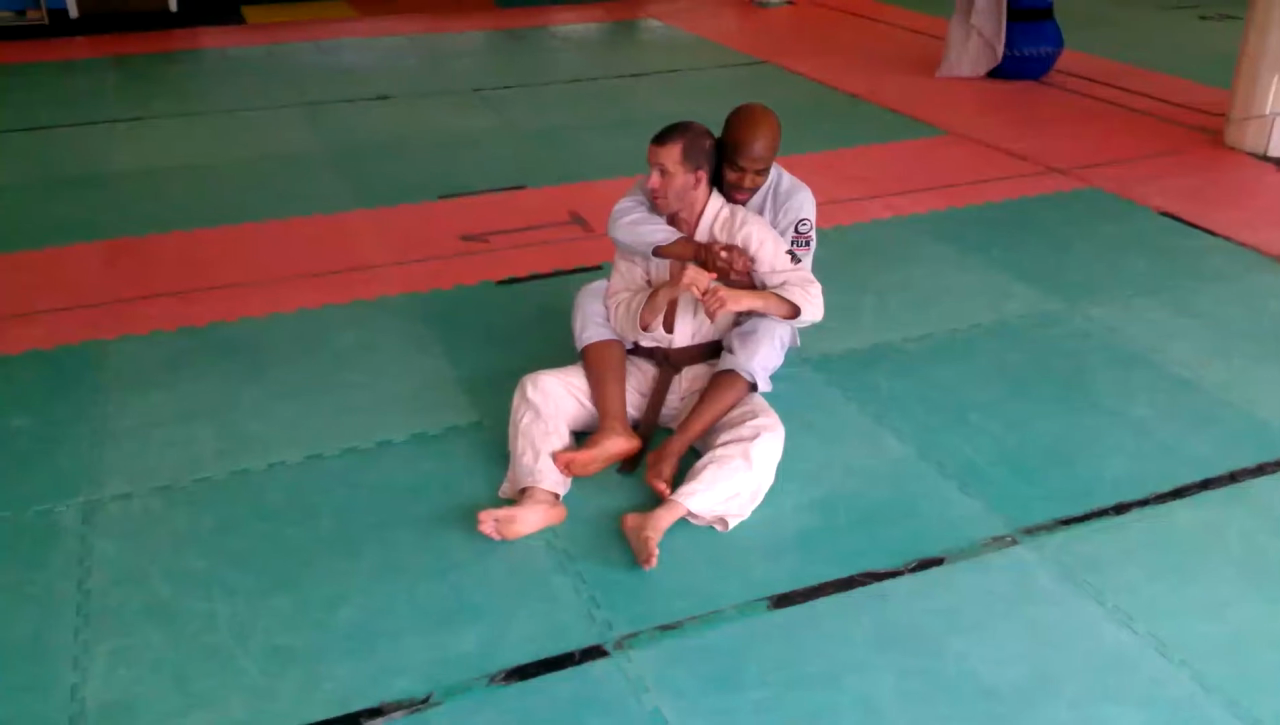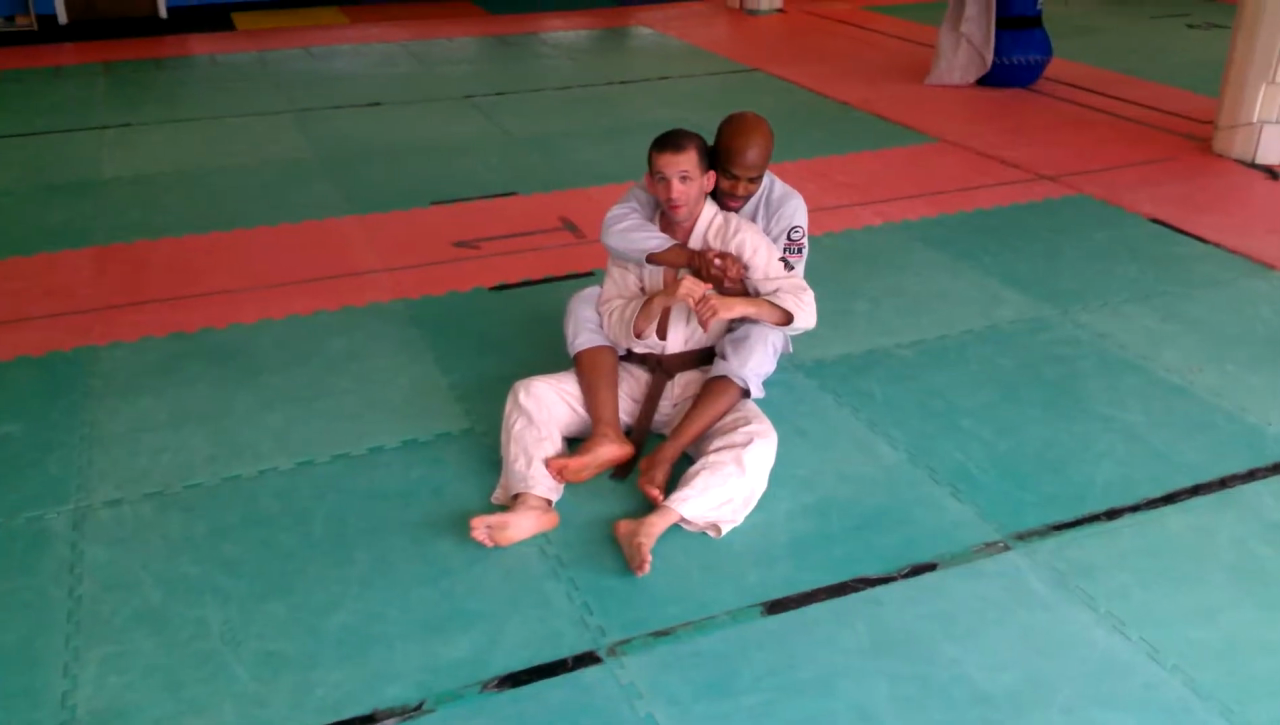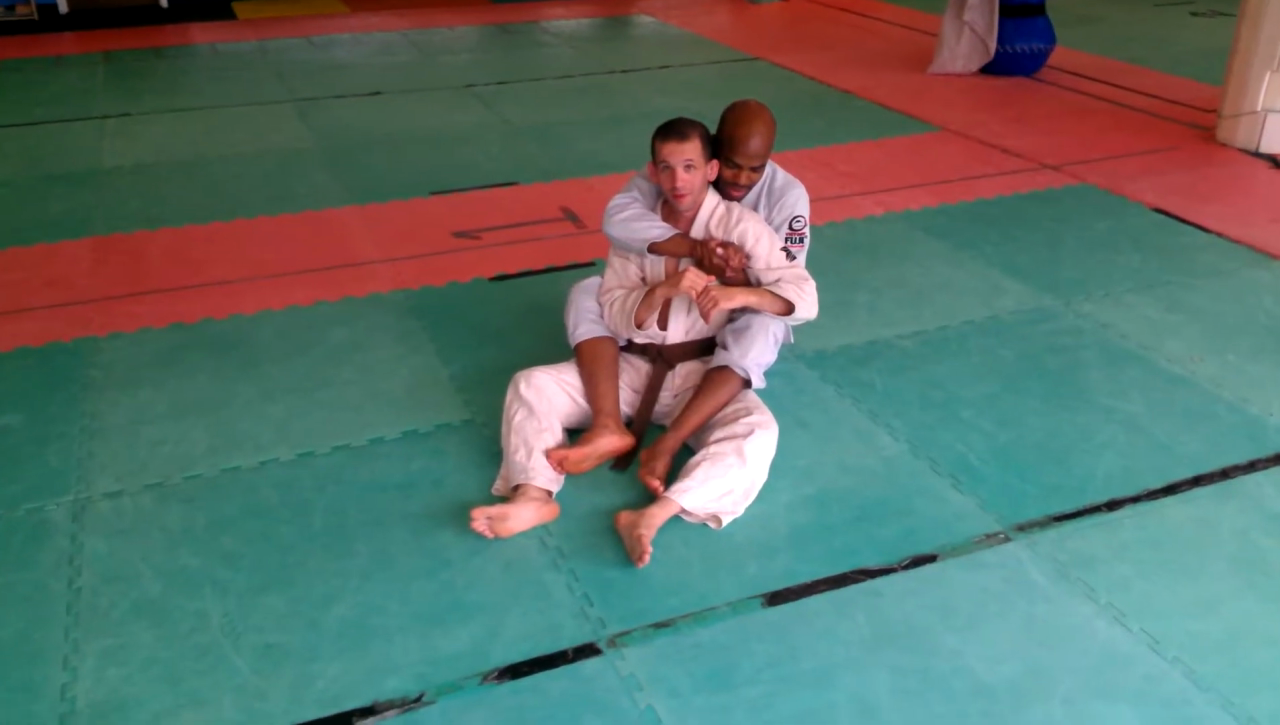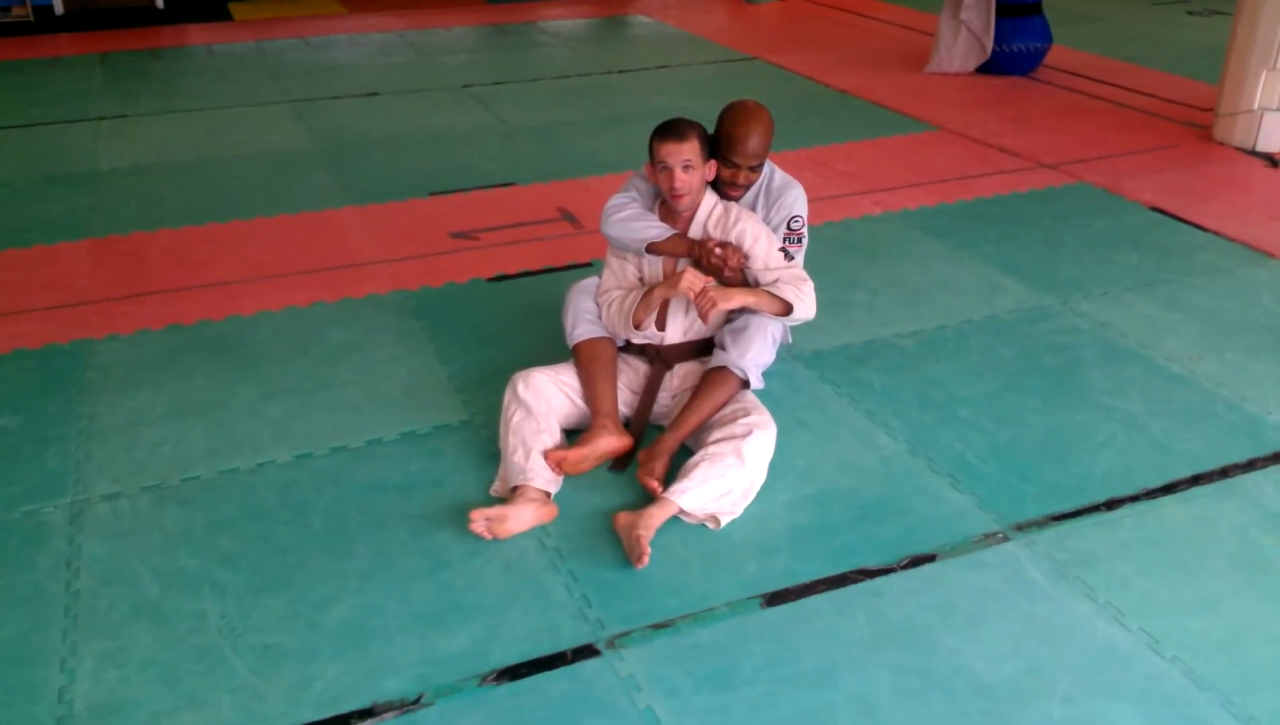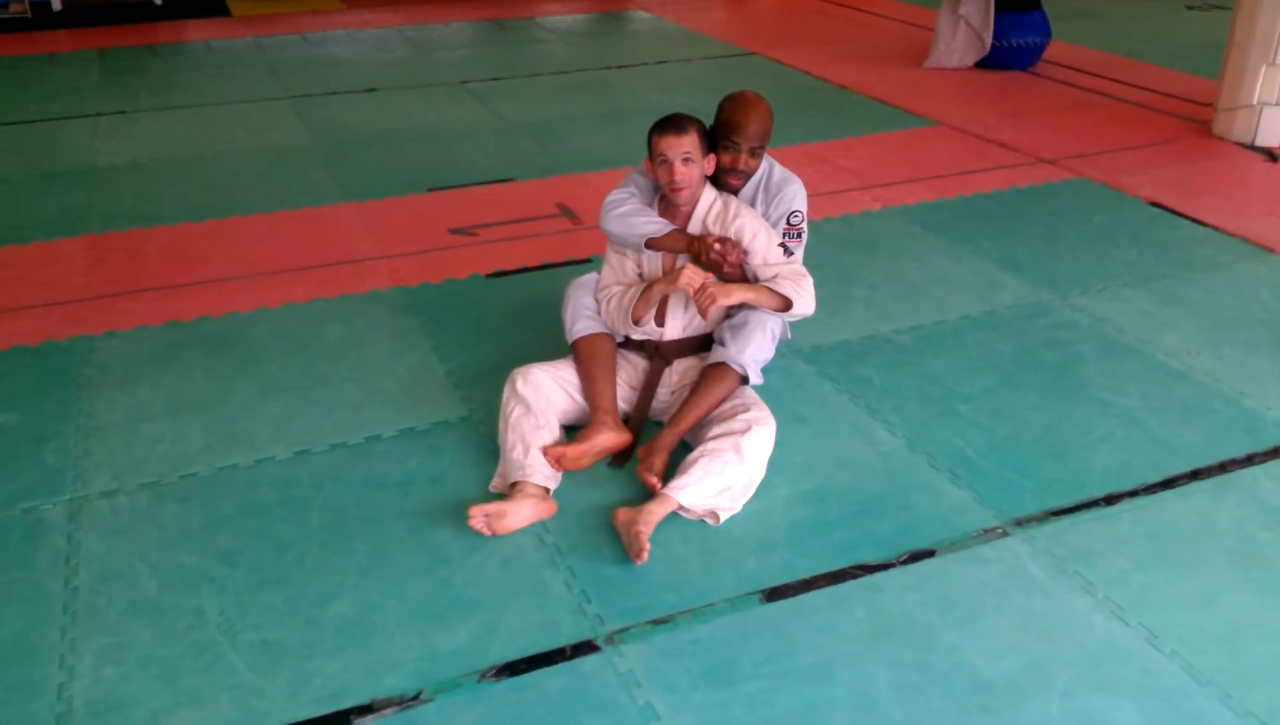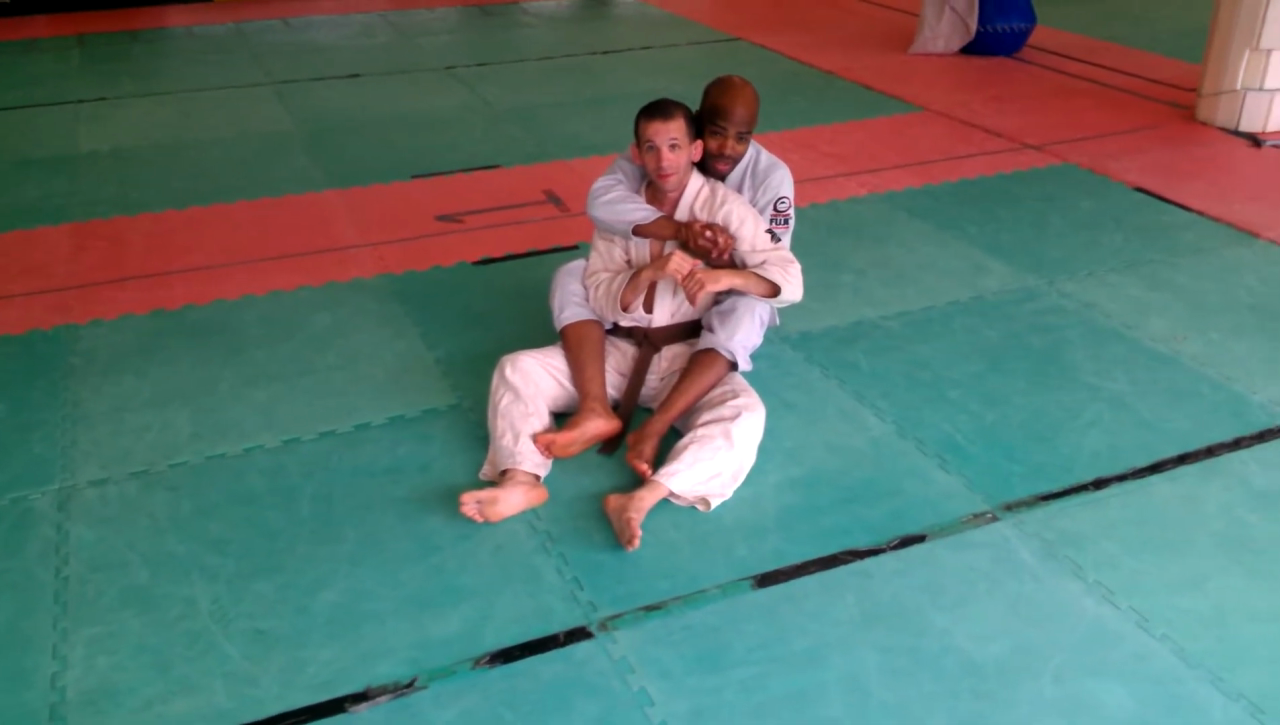
dt=0.5s
person 1, frame 1
left shoulder: (744, 230)
left elbow: (809, 301)
right elbow: (621, 320)
left wrist: (744, 298)
right wrist: (667, 290)
left hip: (710, 378)
right hip: (641, 371)
left knee: (763, 435)
right knee: (538, 389)
left ankle: (658, 519)
right ankle: (541, 499)
person 1, frame 2
left shoulder: (737, 236)
left elbow: (803, 307)
right elbow: (614, 327)
left wrist: (737, 304)
right wrist: (662, 298)
left hip: (702, 384)
right hip: (633, 376)
left knee: (755, 441)
right knee: (531, 394)
left ankle: (651, 524)
right ankle: (534, 505)
person 1, frame 3
left shoulder: (739, 226)
left elbow: (805, 298)
right elbow: (616, 317)
left wrist: (740, 295)
right wrist: (664, 290)
left hip: (704, 374)
right hip: (635, 367)
left knee: (757, 432)
right knee: (531, 385)
left ankle: (651, 517)
right ankle: (533, 497)
person 1, frame 4
left shoulder: (737, 226)
left elbow: (803, 298)
right elbow: (613, 317)
left wrist: (737, 295)
right wrist: (662, 290)
left hip: (702, 374)
right hip: (633, 367)
left knee: (755, 432)
right knee: (529, 386)
left ankle: (650, 517)
right ankle: (532, 497)
person 1, frame 5
left shoulder: (736, 221)
left elbow: (802, 294)
right elbow: (612, 313)
left wrist: (736, 291)
right wrist: (662, 286)
left hip: (702, 370)
right hip: (632, 363)
left knee: (754, 428)
right knee: (529, 382)
left ankle: (649, 513)
right ankle: (531, 493)
person 1, frame 6
left shoulder: (723, 207)
left elbow: (789, 280)
right elbow: (600, 300)
left wrist: (725, 277)
right wrist: (650, 272)
left hip: (689, 357)
right hip: (620, 350)
left knee: (744, 414)
right knee: (518, 369)
left ankle: (640, 500)
right ankle: (521, 481)
person 2, frame 1
left shoulder: (793, 198)
right elbow: (624, 219)
left wrist: (743, 281)
right wrist: (698, 251)
left hip: (738, 320)
left knee: (771, 334)
right knee: (594, 298)
left ankle: (674, 448)
right ankle: (615, 429)
person 2, frame 2
left shoulder: (785, 206)
right elbow: (617, 227)
left wrist: (735, 289)
right wrist: (691, 258)
left hip: (730, 329)
left knee: (763, 340)
right knee: (586, 304)
left ankle: (666, 454)
right ankle: (608, 435)
person 2, frame 3
left shoulder: (787, 195)
right elbow: (619, 216)
left wrist: (737, 278)
right wrist: (694, 247)
left hip: (731, 317)
left knee: (763, 331)
right knee: (587, 294)
left ankle: (666, 445)
right ankle: (608, 427)
person 2, frame 4
left shoulder: (785, 195)
right elbow: (616, 217)
left wrist: (733, 277)
right wrist: (693, 248)
left hip: (729, 318)
left knee: (761, 331)
right knee: (585, 295)
left ankle: (664, 446)
right ankle: (606, 427)
person 2, frame 5
left shoulder: (784, 190)
right elbow: (616, 212)
left wrist: (734, 273)
right wrist: (692, 243)
left hip: (729, 313)
left knee: (760, 328)
right knee: (585, 291)
left ankle: (664, 442)
right ankle: (606, 423)
person 2, frame 6
left shoulder: (771, 176)
right elbow: (603, 199)
left wrist: (721, 258)
right wrist: (680, 230)
left hip: (718, 300)
left knee: (749, 314)
right knee: (572, 277)
left ankle: (653, 429)
right ankle: (596, 410)
